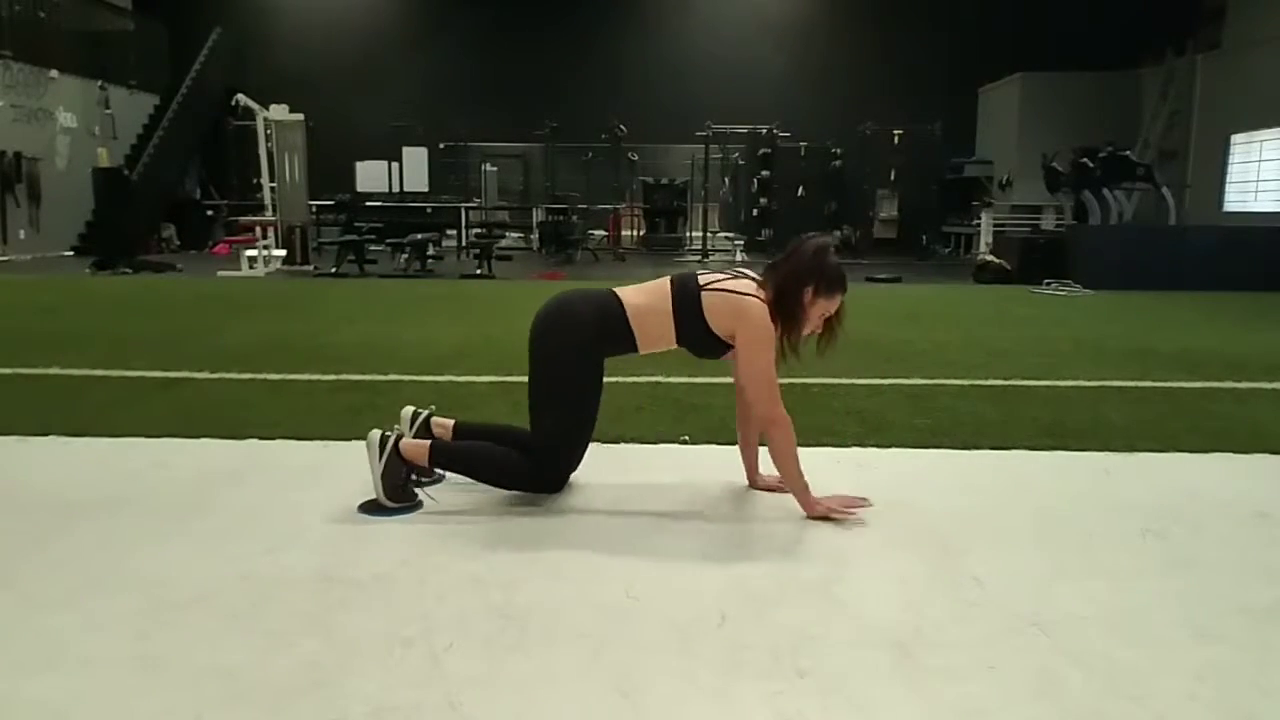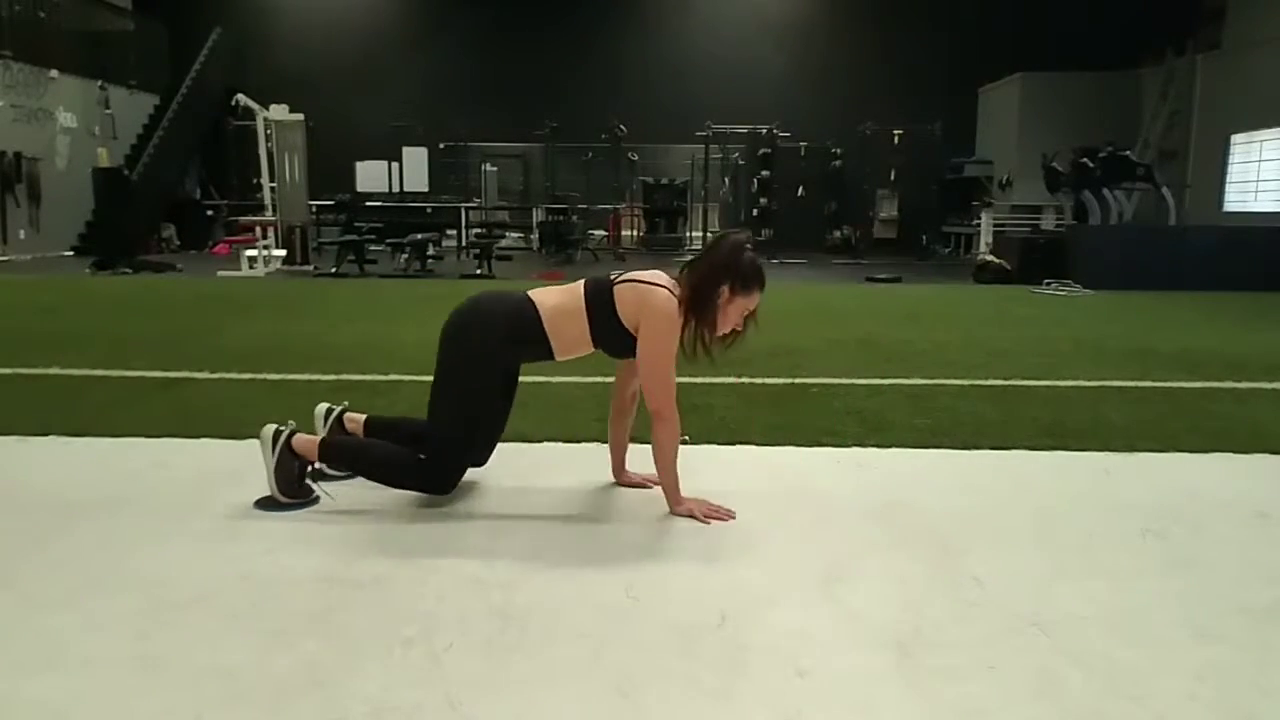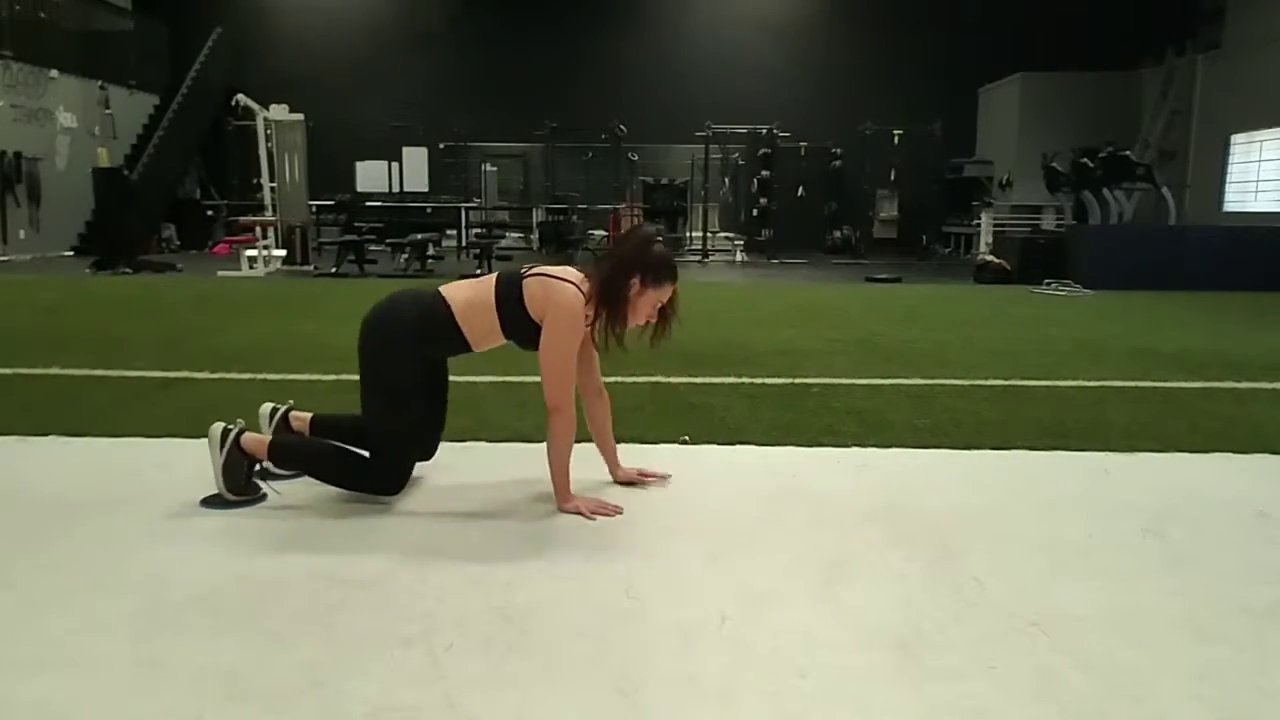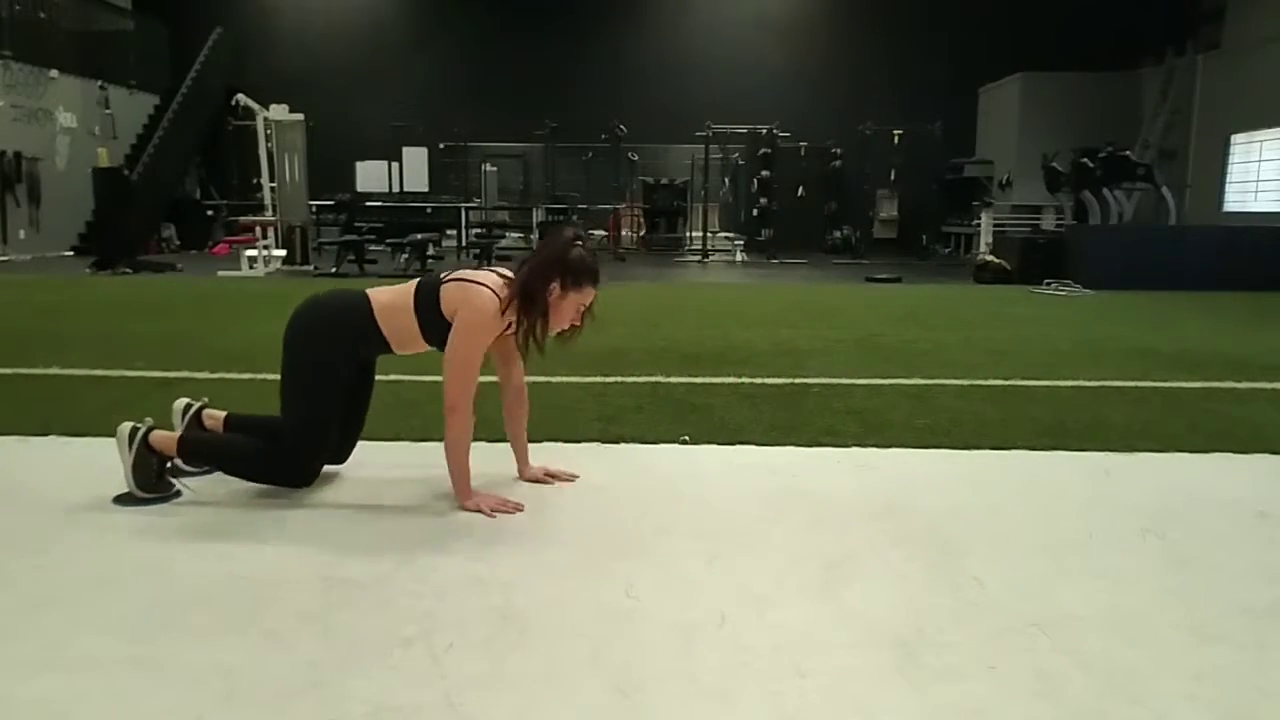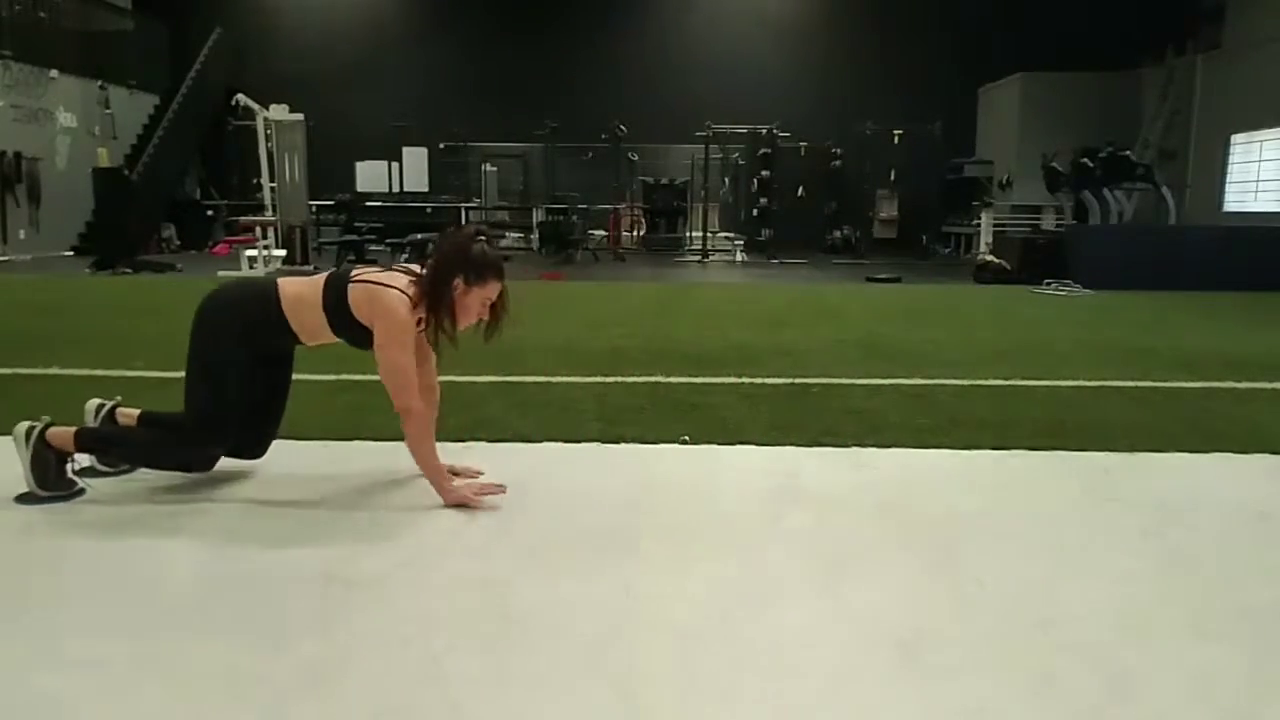
dt=0.4s
person 1, frame 1
left shoulder: (750, 292)
right shoulder: (752, 313)
left elbow: (749, 398)
right elbow: (772, 415)
left wrist: (754, 474)
right wrist: (808, 501)
left hip: (580, 322)
right hip: (572, 332)
left knee: (555, 451)
right knee: (547, 474)
left ankle: (430, 426)
right ankle: (403, 449)
person 1, frame 2
left shoulder: (665, 295)
right shoulder: (662, 307)
left elbow: (626, 389)
right elbow: (663, 412)
left wrist: (619, 468)
right wrist: (676, 499)
left hip: (496, 329)
right hip: (484, 335)
left knee: (469, 449)
right knee: (439, 474)
left ankle: (345, 424)
right ankle: (297, 445)
person 1, frame 3
left shoulder: (587, 293)
right shoulder: (568, 301)
left elbow: (591, 388)
right elbow: (559, 406)
left wrist: (615, 467)
right wrist: (564, 494)
left hip: (423, 332)
right hip: (399, 331)
left knee: (416, 444)
right knee: (387, 476)
left ankle: (289, 421)
right ankle: (245, 443)
person 1, frame 4
left shoulder: (512, 295)
right shoulder: (484, 305)
left elbow: (513, 384)
right elbow: (457, 408)
left wrist: (525, 465)
right wrist: (465, 493)
left hip: (351, 336)
right hip: (324, 331)
left knee: (333, 447)
right knee: (296, 468)
left ankle: (204, 420)
right ankle: (151, 442)
person 1, frame 5
left shoulder: (422, 287)
right shoulder: (395, 304)
left elbow: (425, 380)
right elbow: (411, 408)
left wrist: (431, 462)
right wrist: (445, 488)
left hip: (266, 328)
right hip: (232, 321)
left knee: (248, 442)
right knee: (199, 449)
left ankle: (118, 418)
right ankle: (48, 439)
